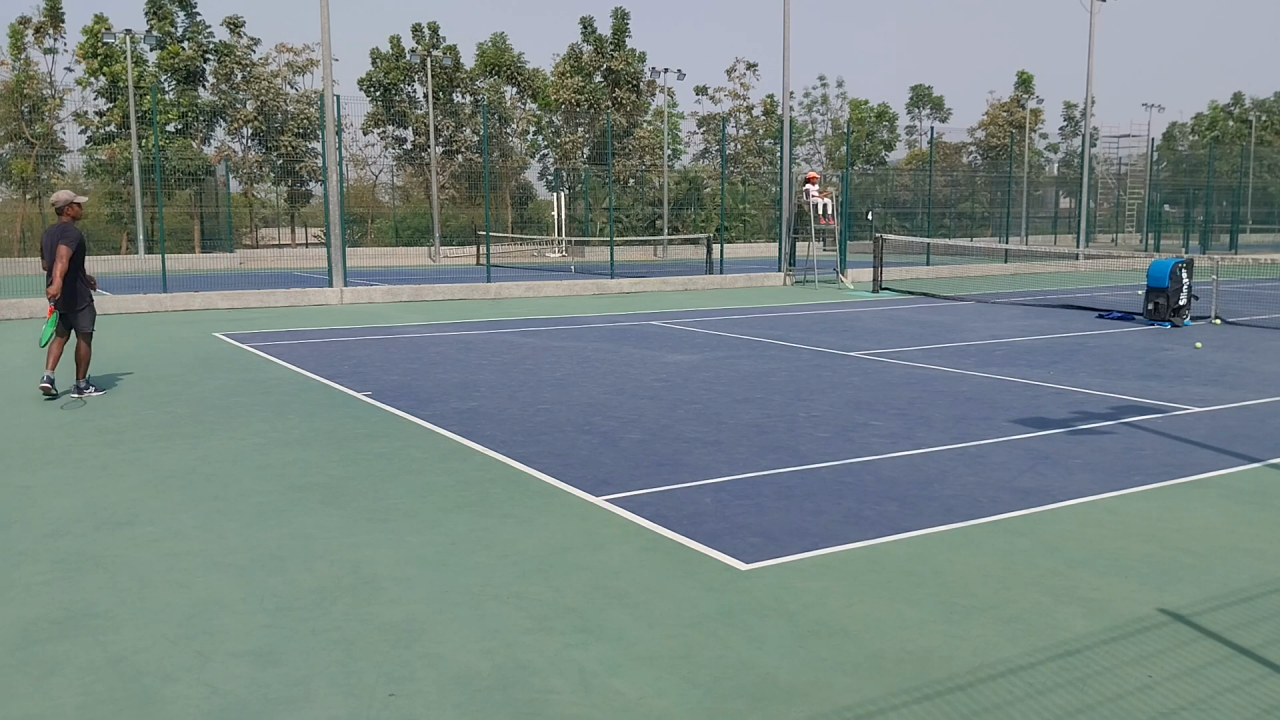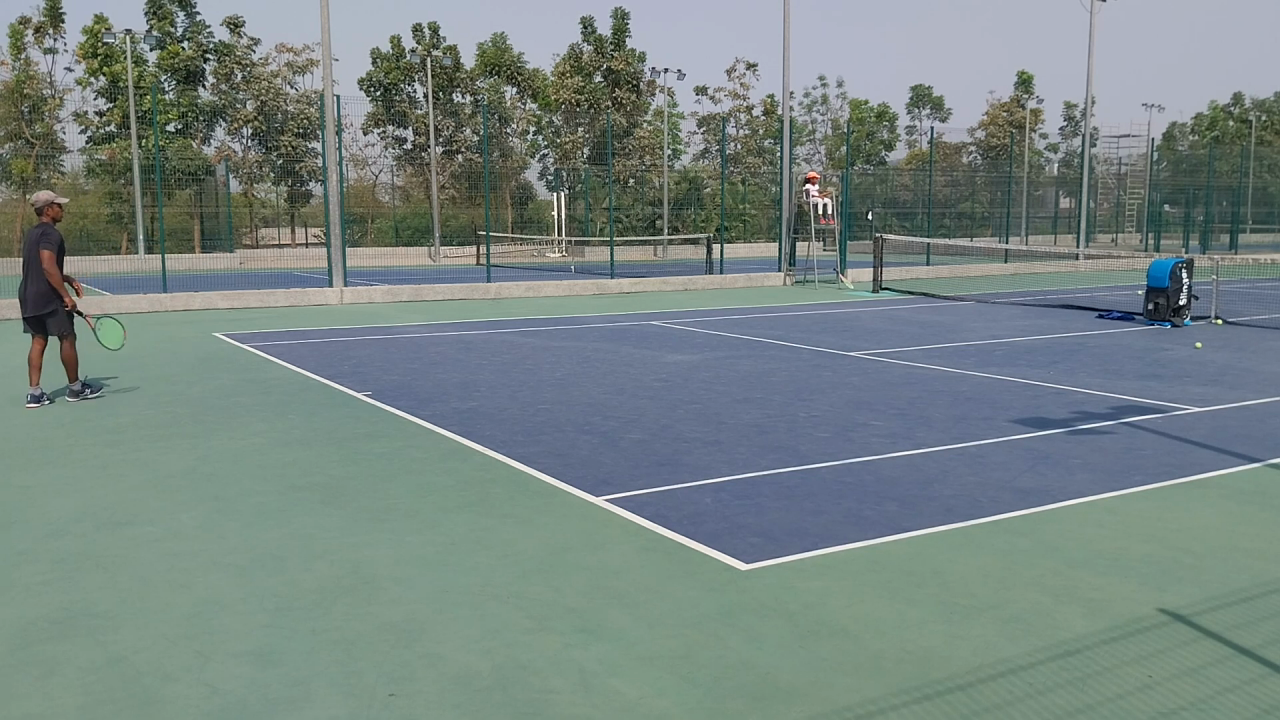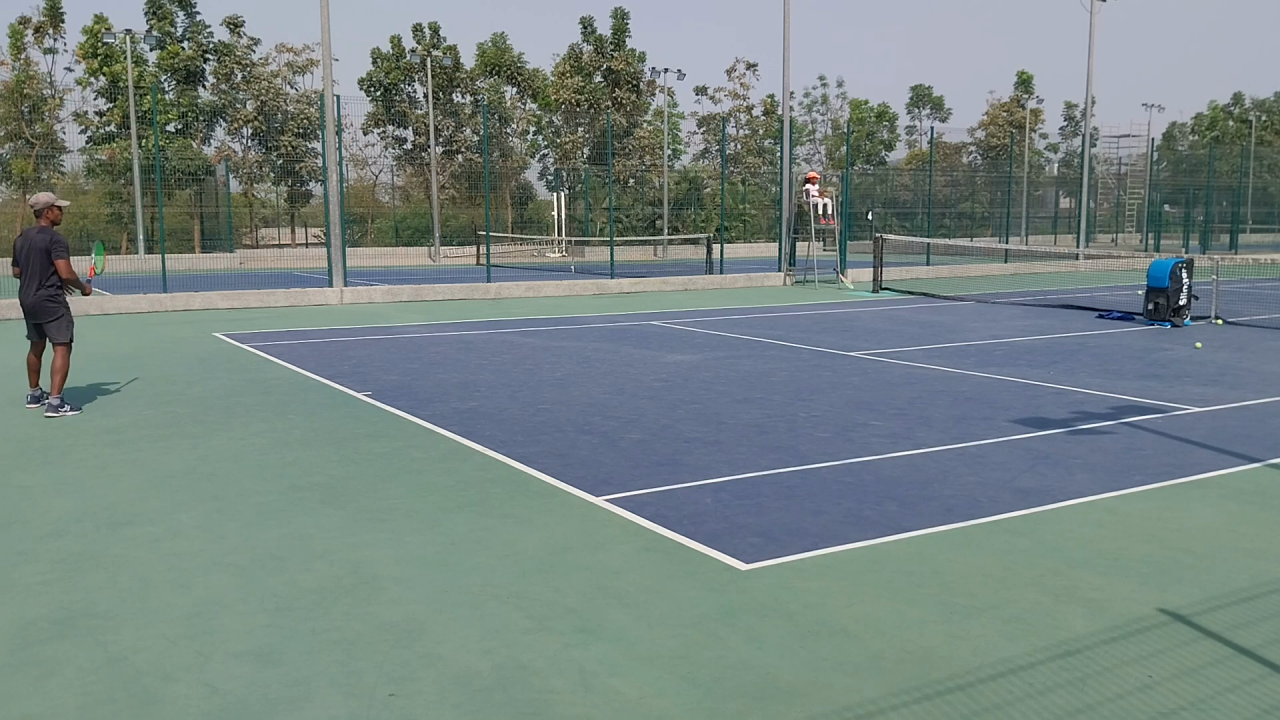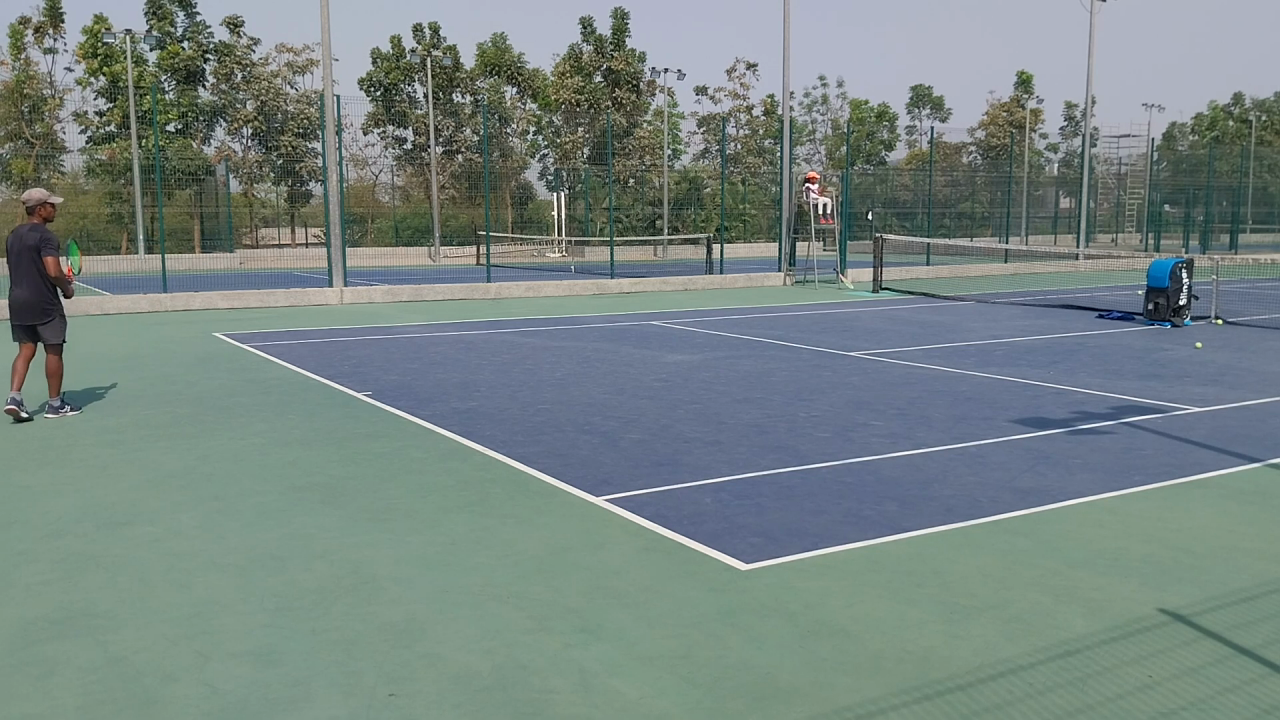
dt=0.4s
person 1, frame 1
left shoulder: (48, 233)
right shoulder: (70, 232)
right elbow: (62, 258)
right wrist: (58, 282)
left hip: (56, 293)
right hip: (75, 293)
left knee: (61, 334)
right knee: (83, 337)
left ankle: (48, 375)
right ankle: (81, 385)
person 1, frame 2
left shoulder: (32, 233)
right shoulder: (49, 233)
right elbow: (48, 266)
left wrist: (68, 280)
right wrist: (66, 295)
left hip: (28, 295)
right hip: (47, 297)
left knee: (38, 342)
right knee: (67, 338)
left ankle: (35, 393)
right ankle: (75, 387)
person 1, frame 3
left shoulder: (22, 238)
right shoulder: (54, 239)
left elbow: (17, 271)
right elbow: (66, 273)
right wrist: (83, 287)
left hip: (28, 301)
right hip: (51, 302)
left knee: (36, 346)
right knee: (62, 348)
left ankle: (35, 394)
right ankle: (55, 402)
person 1, frame 4
left shoulder: (13, 236)
right shoulder: (45, 236)
right elbow: (54, 272)
left wrist: (59, 280)
right wrist: (66, 288)
left hip: (18, 301)
right hip: (44, 302)
left knee: (26, 350)
right knee: (54, 351)
left ankle: (14, 397)
right ankle: (55, 404)
